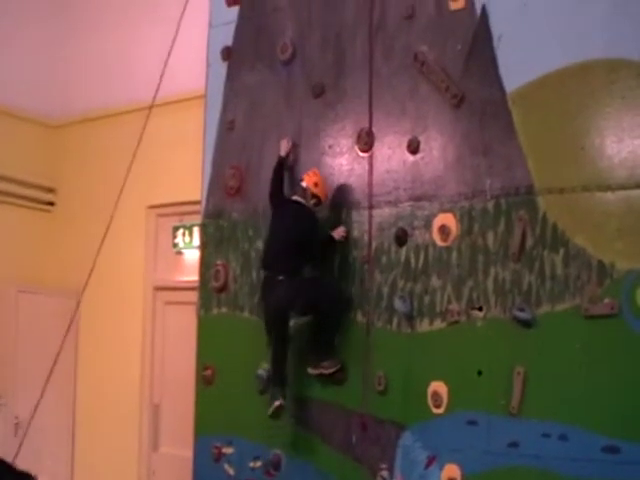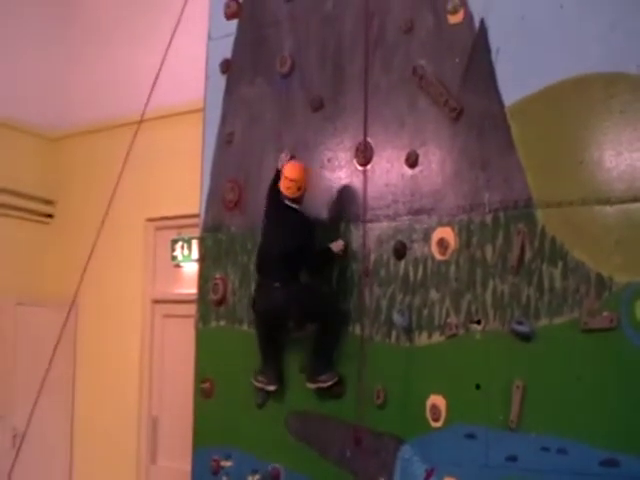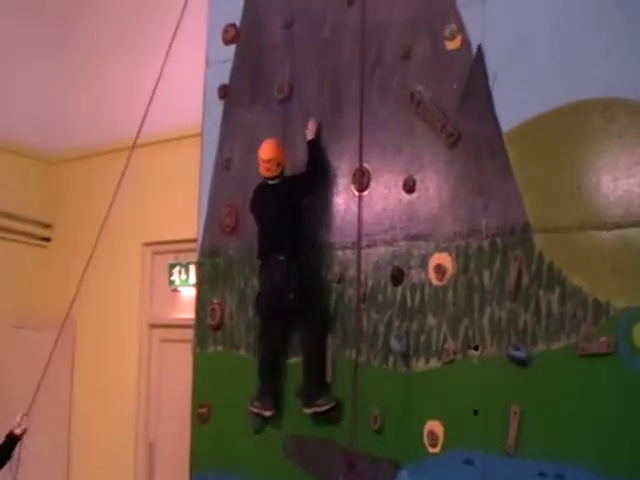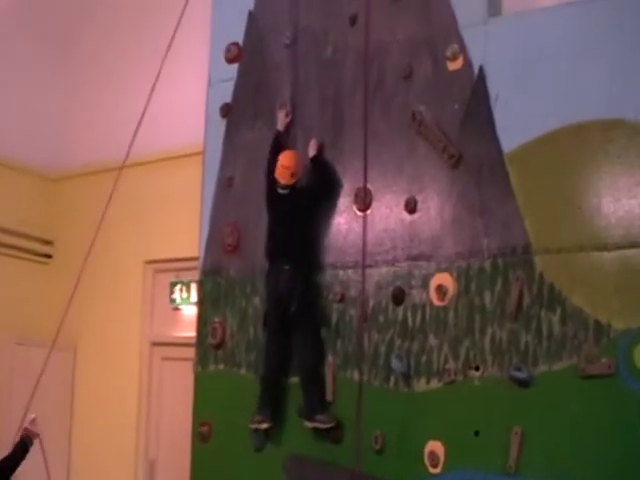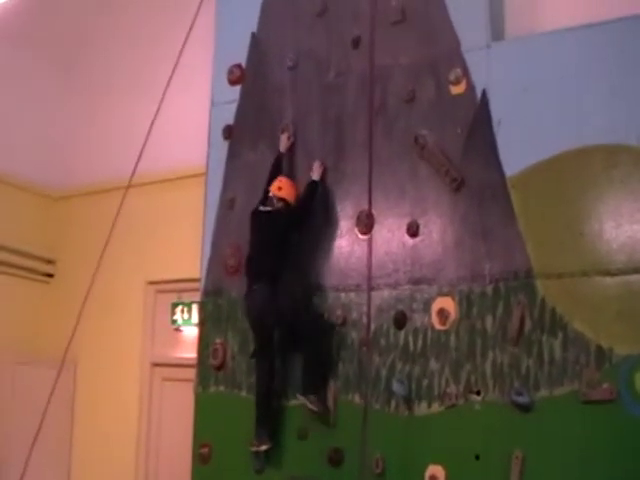
dt=0.7s
person 1, frame 1
left shoulder: (281, 207)
right shoulder: (308, 218)
left elbow: (275, 188)
right elbow: (313, 255)
left wrist: (282, 158)
right wrist: (333, 238)
left hip: (270, 288)
right hip: (292, 287)
left knee: (278, 342)
right knee: (335, 298)
left ankle: (277, 391)
right ankle: (319, 357)
person 1, frame 2
left shoulder: (272, 209)
right shoulder: (303, 223)
left elbow: (273, 190)
right elbow: (311, 263)
left wrist: (280, 170)
right wrist: (331, 250)
left hip: (264, 290)
right hip: (289, 292)
left knee: (265, 320)
right knee: (330, 315)
left ankle: (270, 372)
right ankle: (318, 372)
person 1, frame 3
left shoulder: (258, 194)
right shoulder: (292, 188)
right elbow: (317, 171)
right wrist: (312, 138)
left hip: (267, 269)
right hip: (290, 268)
left knee: (269, 334)
right knee: (312, 330)
left ankle: (266, 397)
right ankle: (313, 395)
person 1, frame 4
left shoulder: (273, 198)
right shoulder: (305, 198)
left elbow: (270, 165)
right elbow: (328, 183)
left wrist: (279, 130)
right wrist: (314, 155)
left hip: (275, 275)
right hip: (298, 276)
left knee: (275, 345)
right knee: (307, 343)
left ankle: (265, 411)
right ankle: (314, 410)
person 1, frame 5
left shoulder: (257, 215)
right shoulder: (281, 219)
left elbow: (271, 183)
right elbow: (304, 207)
left wrist: (281, 153)
right wrist: (315, 179)
left hip: (253, 296)
right hip: (272, 294)
left knee: (265, 364)
left ankle: (262, 433)
